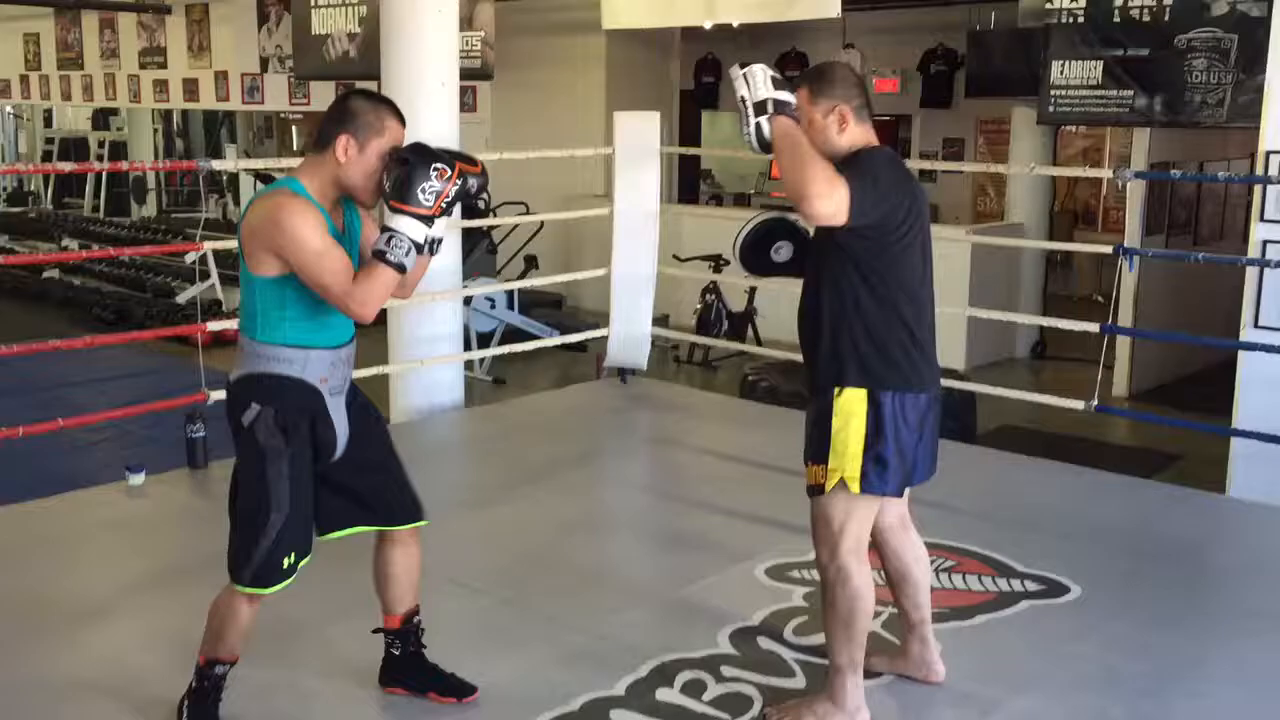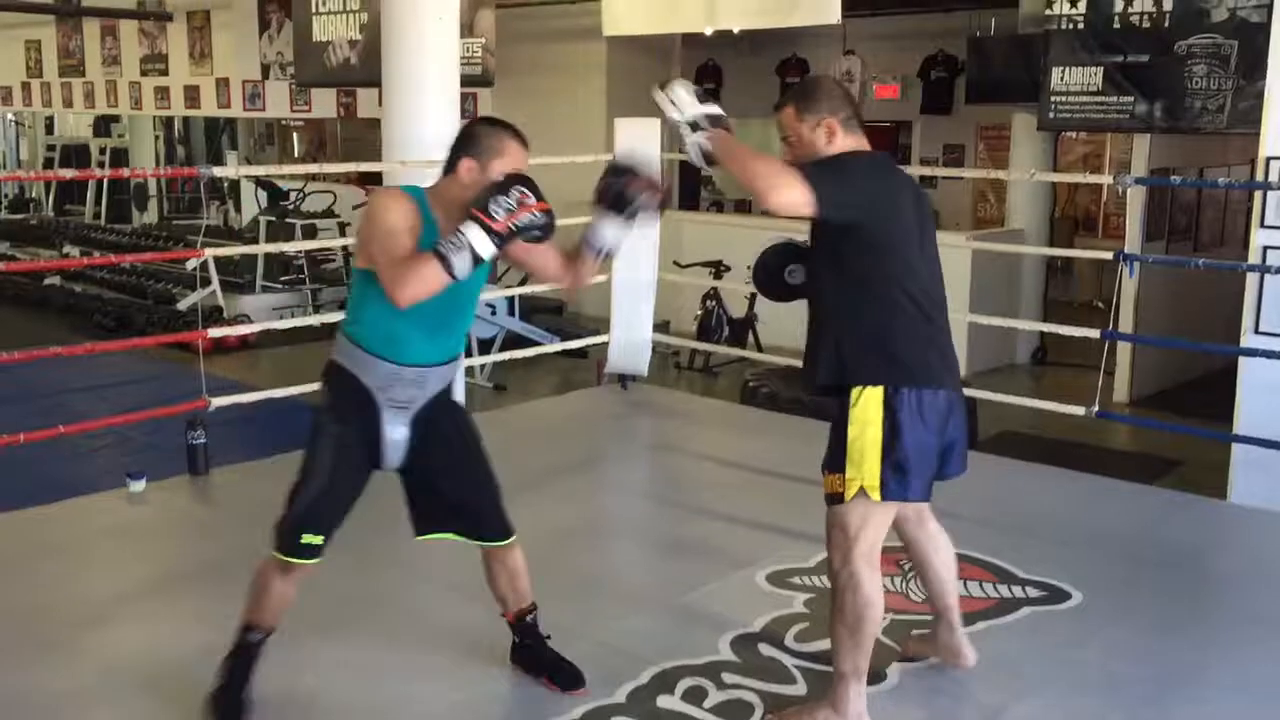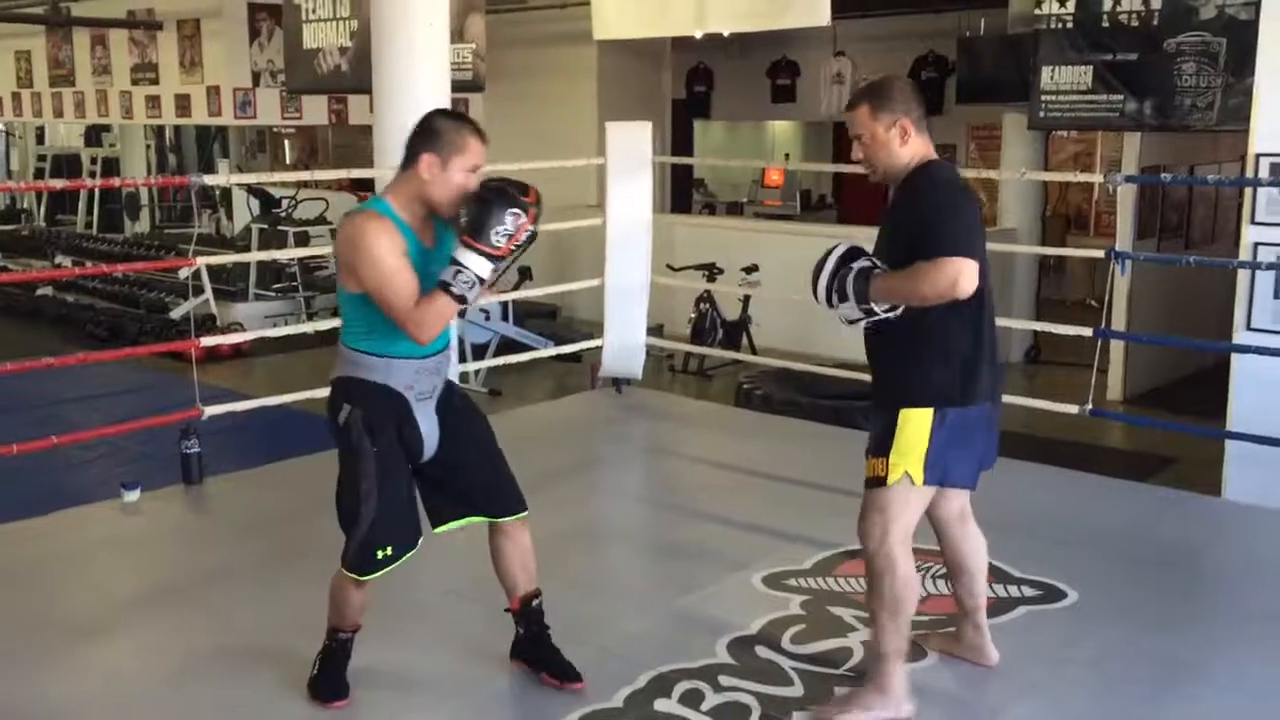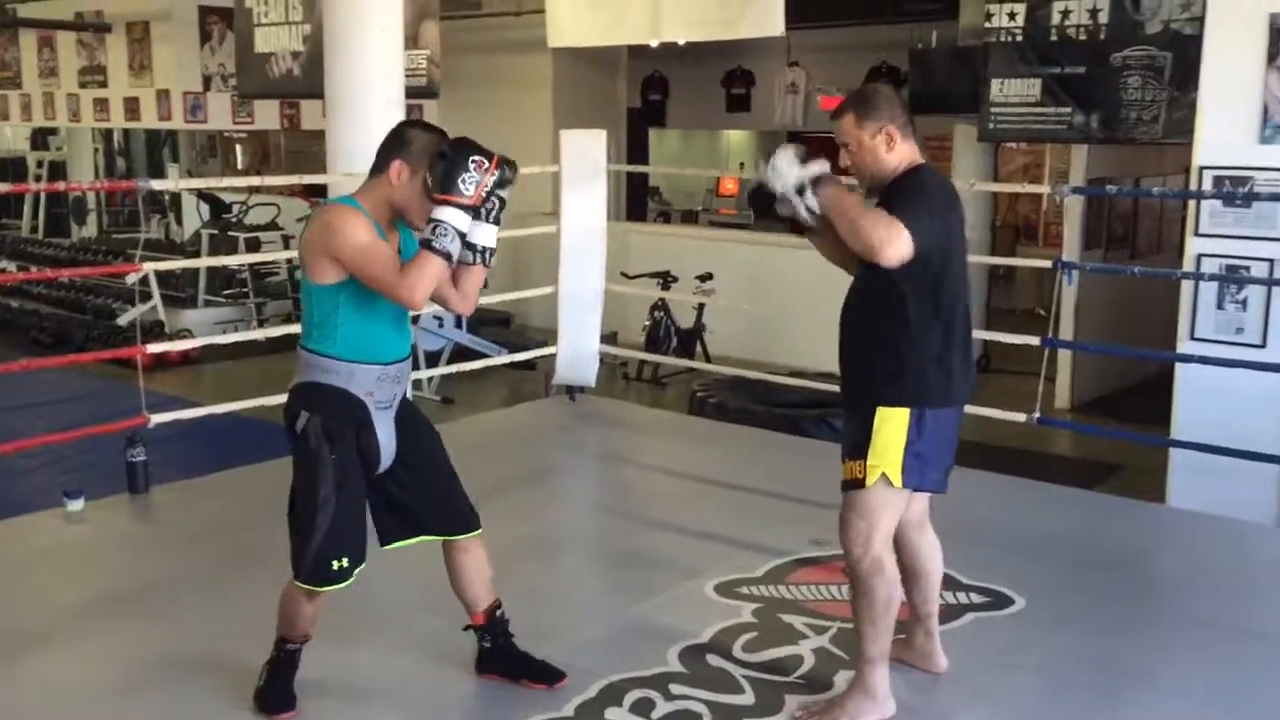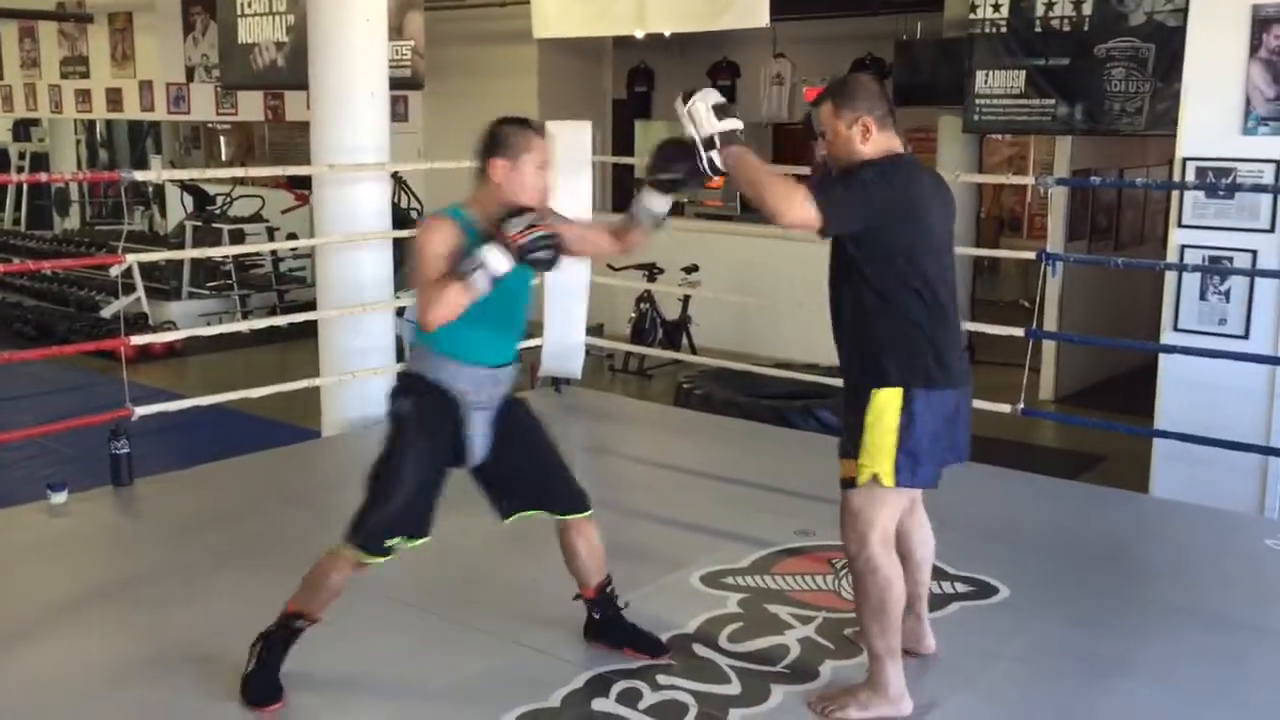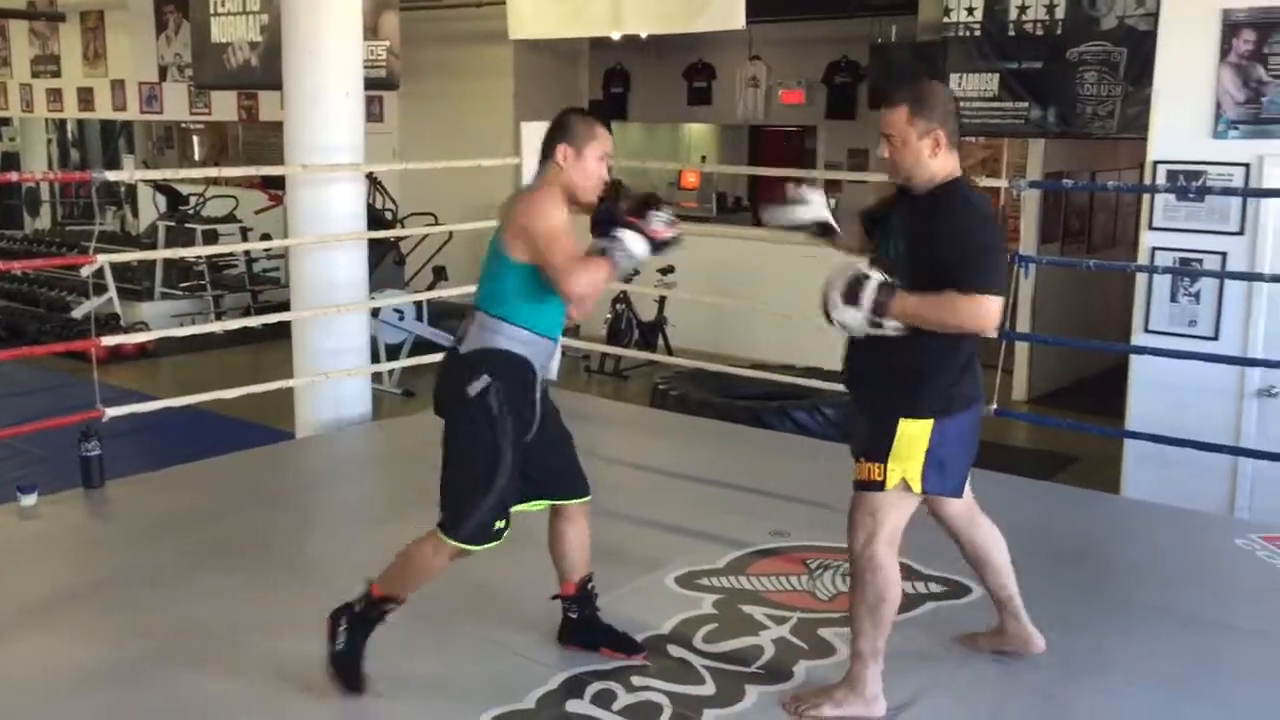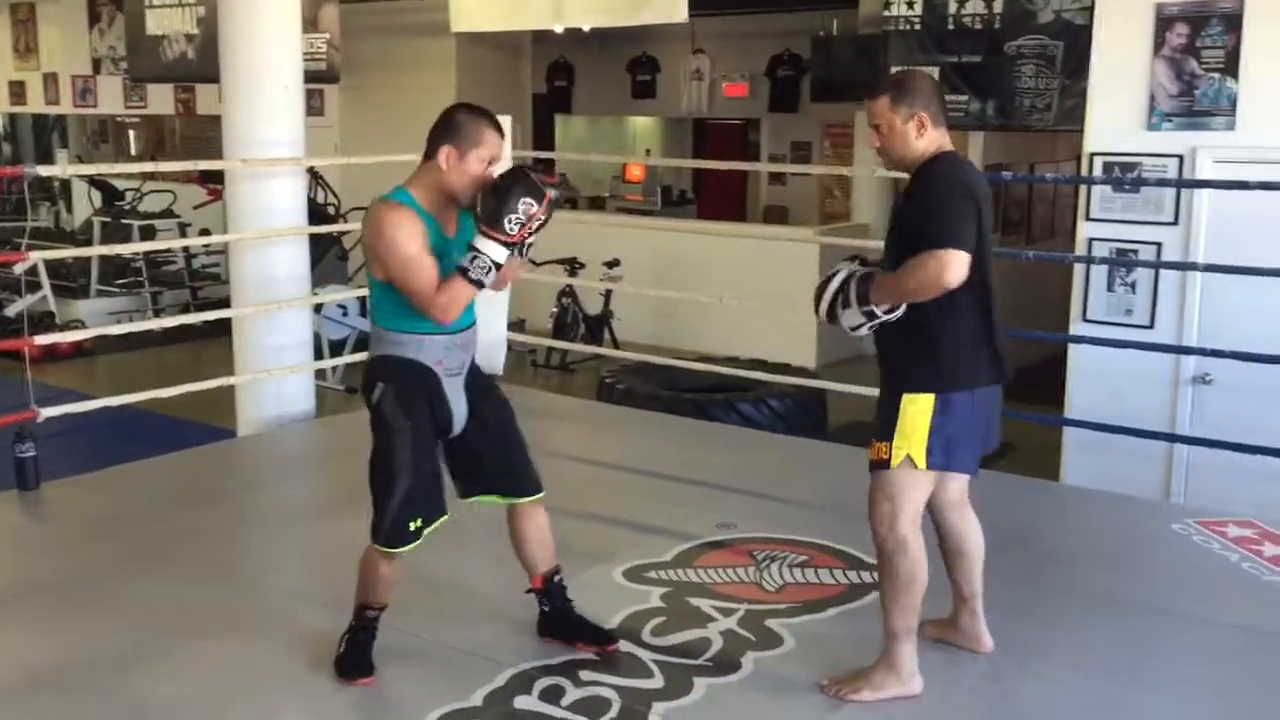
dt=0.4s
person 1, frame 1
left shoulder: (873, 171)
right shoulder: (884, 175)
left elbow: (820, 204)
left wrist: (774, 119)
right wrist: (800, 248)
left hip: (868, 388)
right hip: (898, 382)
left knee: (839, 541)
right knee: (890, 520)
right ankle: (921, 650)
person 1, frame 2
left shoulder: (851, 175)
right shoulder: (893, 183)
left elbow: (774, 192)
left wrist: (708, 131)
right wrist: (811, 272)
left hip: (884, 392)
right hip: (923, 381)
left knee: (852, 545)
right knee: (909, 514)
right ankle: (951, 635)
person 1, frame 3
left shoulder: (937, 190)
right shoulder: (922, 189)
left elbow: (955, 278)
left wrist: (872, 288)
right wrist: (872, 281)
left hip: (933, 395)
right hip: (950, 389)
left knee: (883, 534)
right knee: (950, 513)
right ankle: (975, 635)
person 1, frame 4
left shoulder: (924, 190)
right shoulder: (905, 195)
left elbow: (887, 249)
right elbow: (858, 256)
left wrist: (820, 183)
right wrist: (808, 206)
left hip: (906, 398)
right hip: (913, 390)
left knee: (865, 537)
right knee: (908, 521)
right ankle: (924, 642)
person 1, frame 5
left shoulder: (882, 182)
right shoulder: (919, 182)
left elbow: (789, 209)
left wrist: (725, 141)
left hip: (900, 386)
right hip: (927, 377)
left knee: (867, 533)
right knee: (904, 505)
right ankle: (915, 626)
person 1, frame 6
left shoulder: (968, 215)
right shoulder: (908, 199)
left elbow: (982, 312)
right elbow: (865, 244)
left wrist: (886, 302)
right wrist: (822, 219)
left hip: (925, 402)
right hip: (901, 393)
left knee: (872, 538)
right knee: (958, 511)
right ankle: (1017, 628)
person 1, frame 7
left shoulder: (941, 182)
right shoulder: (951, 178)
left elbow: (943, 271)
left wrist: (873, 289)
right wrist: (873, 277)
left hip: (937, 381)
right hip: (959, 374)
left knee: (894, 516)
right knee: (947, 499)
left ankle: (898, 666)
right ankle: (970, 622)
person 2, frame 1
left shoulder: (346, 205)
right shoulder: (283, 211)
left elbow: (401, 287)
right elbow: (359, 303)
left wrist: (429, 214)
right wrist: (413, 213)
left hip: (336, 393)
right hip: (278, 402)
left knee: (402, 523)
right knee: (261, 574)
left ankle: (403, 661)
person 2, frame 2
left shoulder: (496, 223)
right shoulder: (394, 207)
left elbow: (573, 275)
right elbow: (401, 291)
left wrist: (614, 219)
right wrist: (481, 231)
left hip: (430, 403)
right hip: (358, 399)
left knee: (495, 533)
right knee: (300, 547)
left ankle: (530, 642)
right ankle: (241, 664)
person 2, frame 3
left shoulder: (436, 219)
right shoulder: (367, 230)
left elbow: (467, 294)
right elbow: (419, 324)
left wrist: (498, 243)
right wrist: (481, 250)
left hip: (434, 392)
right hip: (374, 402)
left knee: (507, 510)
right knee: (370, 554)
left ankle: (531, 638)
right ankle: (336, 653)
person 2, frame 4
left shoulder: (407, 229)
right shoulder: (337, 222)
left elbow: (463, 302)
right elbow: (411, 292)
left wrist: (480, 219)
right wrist: (455, 209)
left hip: (392, 406)
right hip: (333, 411)
left knee: (460, 526)
right knee: (322, 567)
left ankle: (495, 647)
right ankle: (282, 663)
person 2, frame 5
left shoulder: (535, 222)
right shoulder: (441, 230)
left elbow: (619, 245)
right elbow: (433, 314)
left wrist: (656, 194)
right wrist: (496, 251)
left hip: (495, 402)
right hip: (435, 403)
left knee: (574, 511)
right knee: (373, 542)
left ankle: (604, 617)
right ankle: (275, 644)
person 2, frame 6
left shoulder: (548, 216)
right shoulder: (542, 206)
left elbow: (575, 307)
right elbow: (578, 288)
left wrist: (625, 241)
right wrist: (636, 239)
left hip: (521, 378)
right hip: (489, 378)
left knee: (572, 500)
right knee: (467, 532)
left ankle: (580, 618)
right ankle: (360, 617)
person 2, frame 7
left shoulder: (465, 206)
right shoulder: (392, 219)
left elbow: (503, 279)
right elbow: (442, 308)
left wrist: (523, 221)
right wrist: (495, 235)
left hip: (461, 372)
right hip: (405, 380)
left knee: (525, 493)
right knee: (397, 532)
left ankle: (555, 611)
right ankle: (362, 631)
